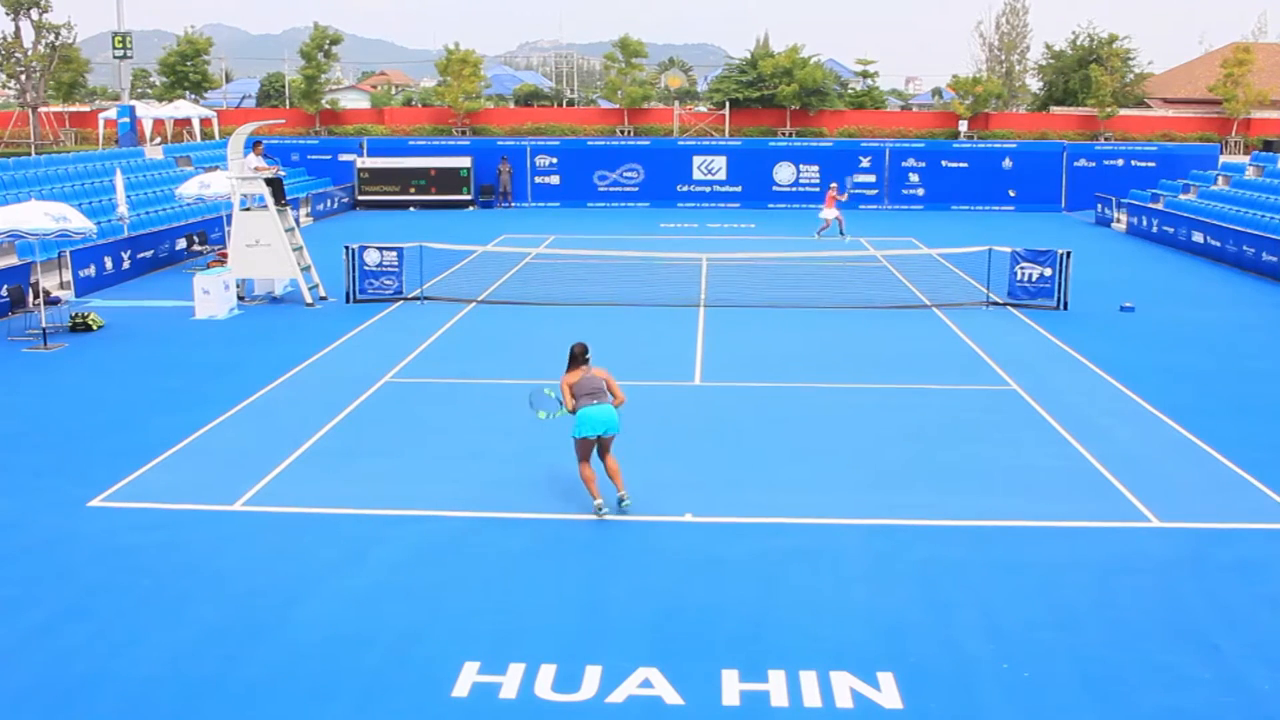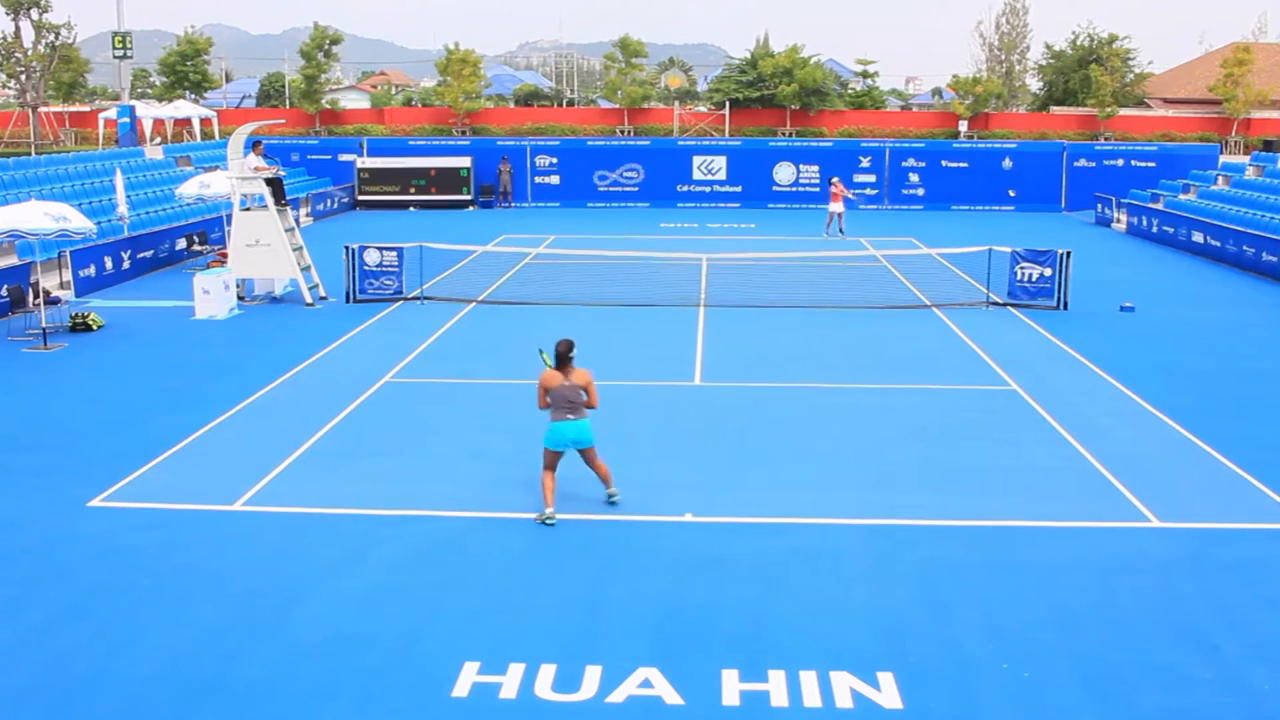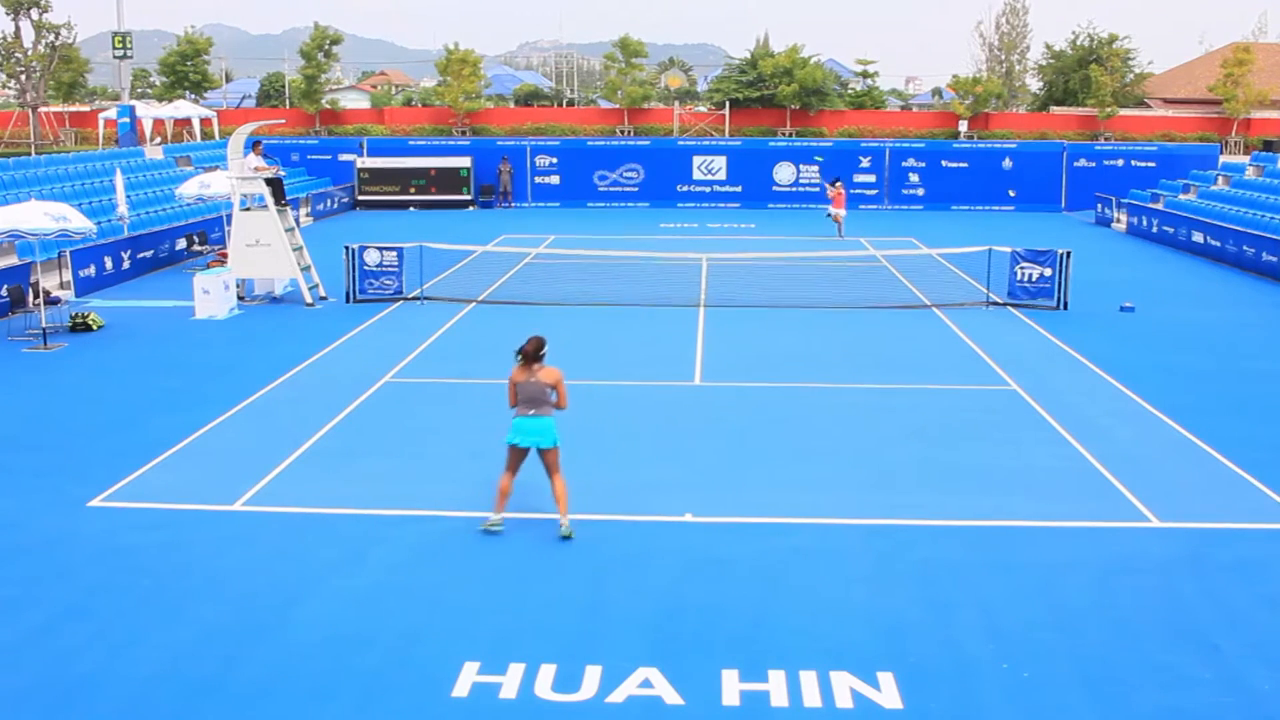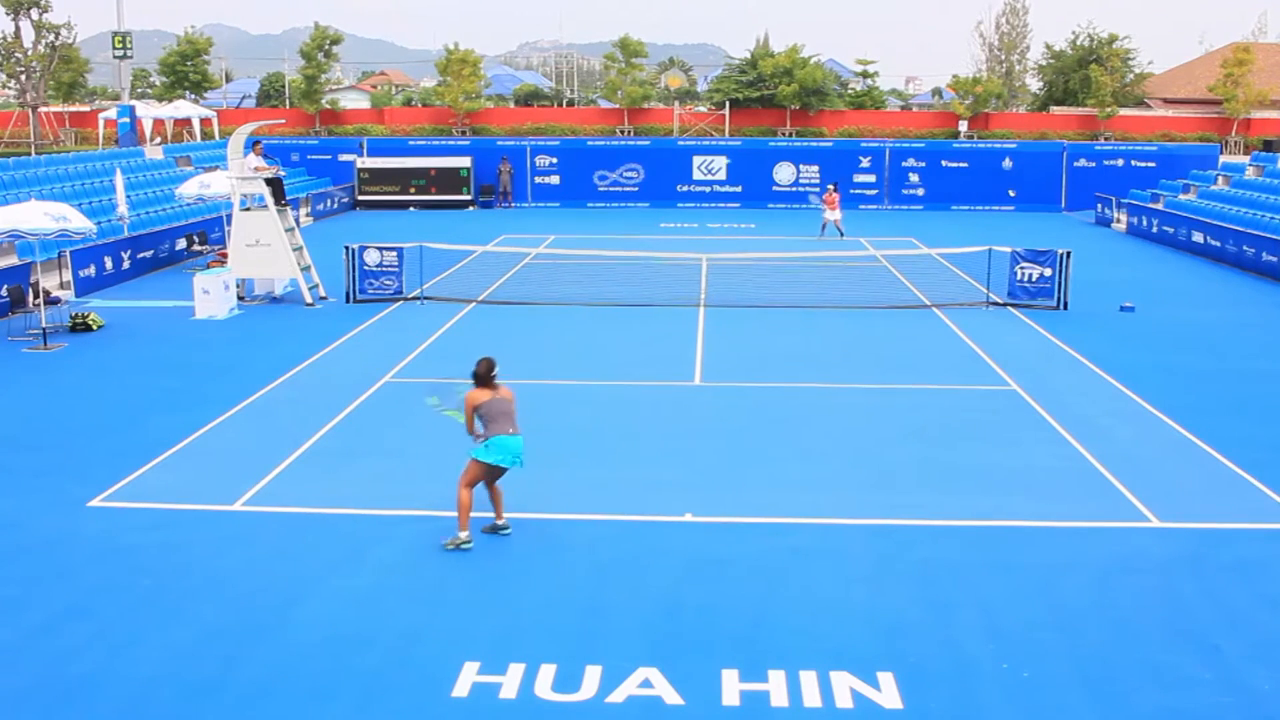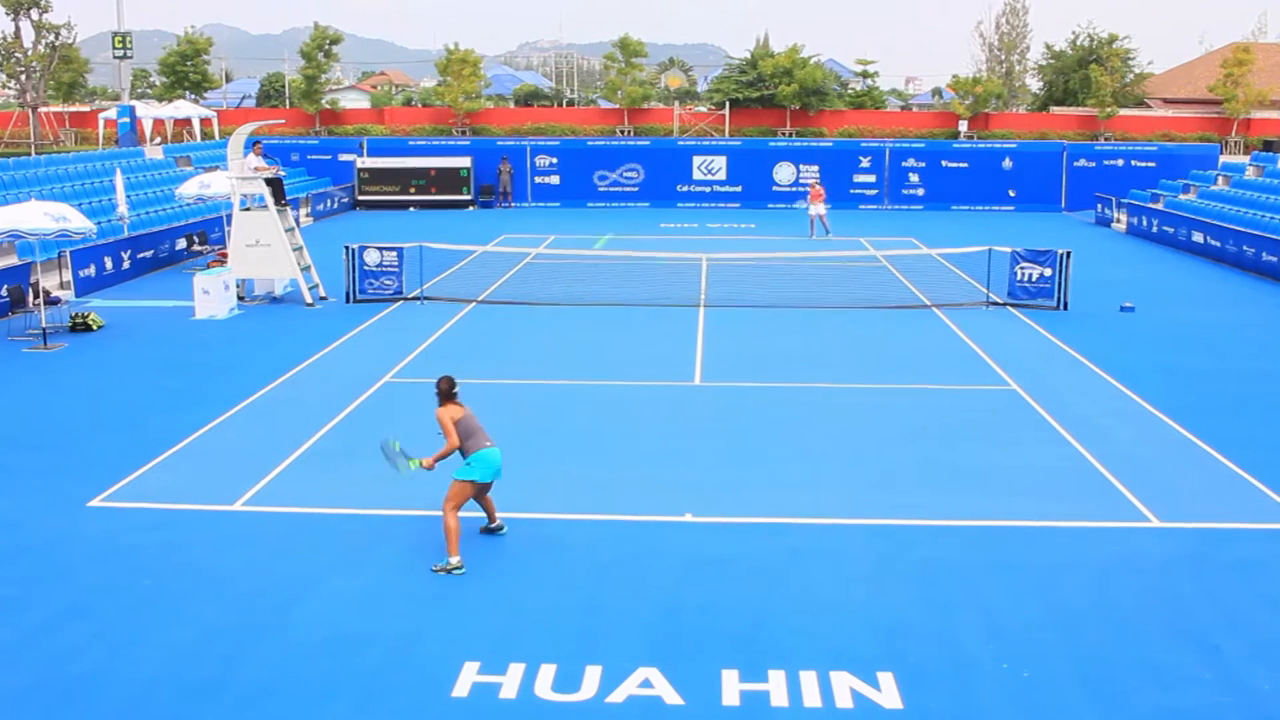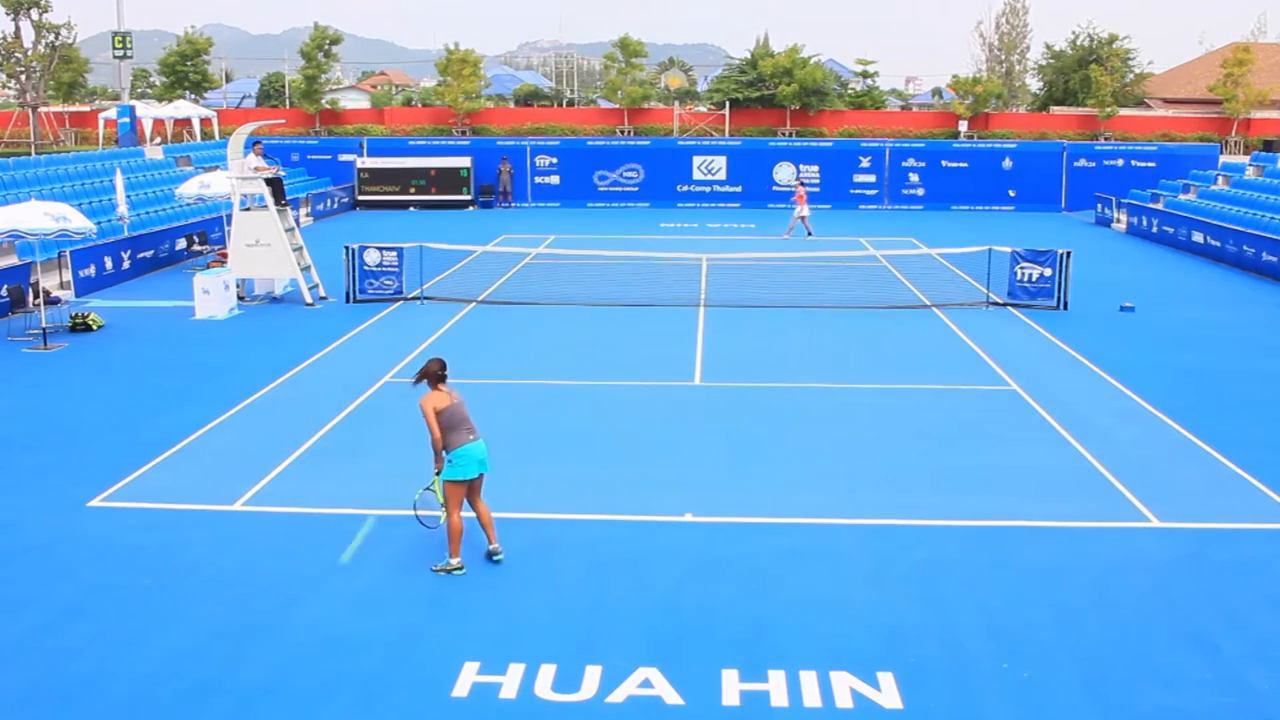
dt=0.3s
person 1, frame 1
left shoulder: (567, 379)
right shoulder: (602, 372)
left elbow: (569, 408)
right elbow: (621, 399)
left hip: (585, 418)
right hip: (608, 415)
left knee: (584, 463)
right knee: (605, 456)
left ankle: (598, 502)
right ankle: (622, 494)
person 1, frame 2
left shoulder: (546, 376)
right shoulder: (585, 375)
left elbow: (542, 405)
right elbow: (593, 404)
left hip: (558, 429)
right hip: (581, 426)
left knee: (548, 470)
right knee: (593, 462)
left ankle: (549, 511)
right ankle: (611, 491)
person 1, frame 3
left shoulder: (516, 373)
right shoulder: (554, 373)
left elbow: (512, 404)
right elbow: (562, 405)
left hip: (521, 425)
right hip: (544, 425)
left knee: (510, 473)
right knee: (555, 475)
left ankle: (496, 518)
right ankle: (564, 522)
person 1, frame 4
left shoulder: (471, 396)
right shoulder: (507, 392)
left elbow: (470, 430)
left wrist: (480, 434)
left hip: (495, 444)
right hip: (514, 442)
left knee: (464, 485)
right knee: (489, 481)
left ankle: (463, 535)
right ankle: (501, 522)
person 1, frame 5
left shoulder: (442, 412)
right shoulder: (463, 408)
left elbow: (454, 443)
left wrist: (432, 460)
right wrist: (436, 458)
left hip: (479, 459)
right hip: (493, 455)
left knee: (449, 510)
right knee: (480, 493)
left ankle: (454, 561)
right ankle: (496, 524)
person 1, frame 6
left shoulder: (427, 400)
right shoulder: (454, 394)
left elbow: (437, 436)
left wrist: (438, 460)
right wrist: (441, 455)
left hip: (461, 455)
right hip: (478, 447)
left knee: (453, 510)
right knee: (476, 500)
left ankle: (455, 562)
right ankle: (494, 546)
